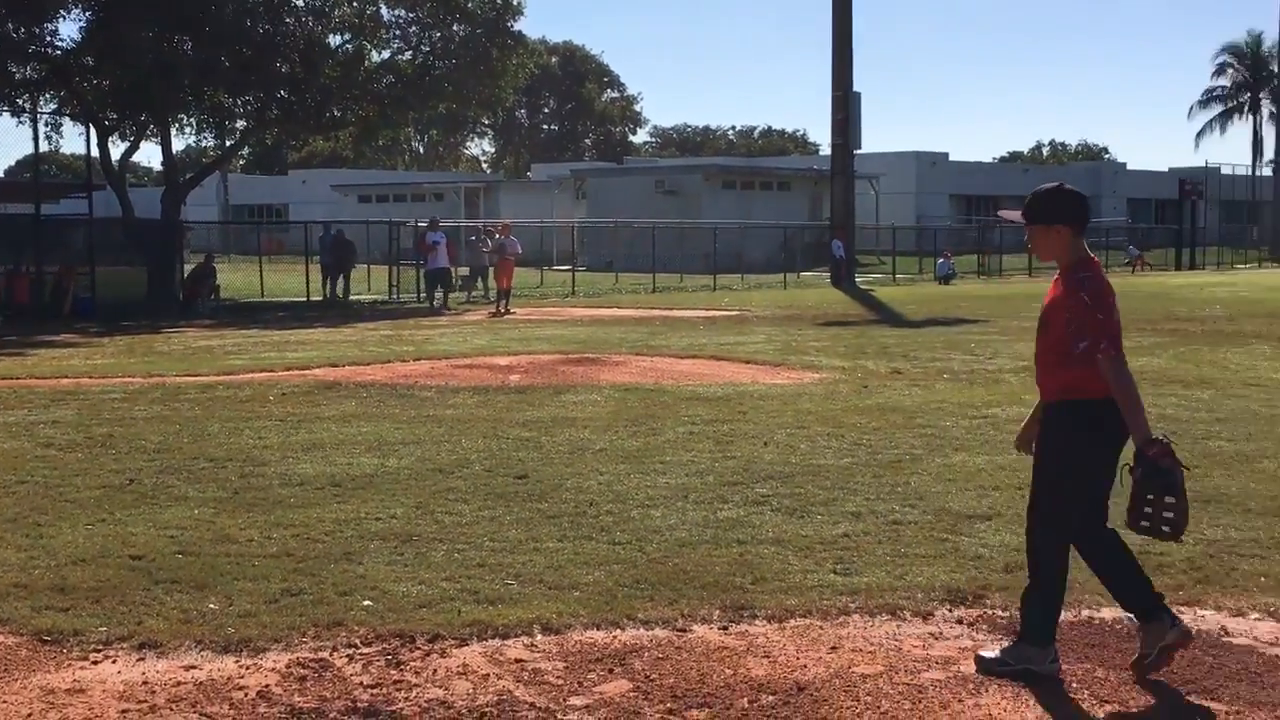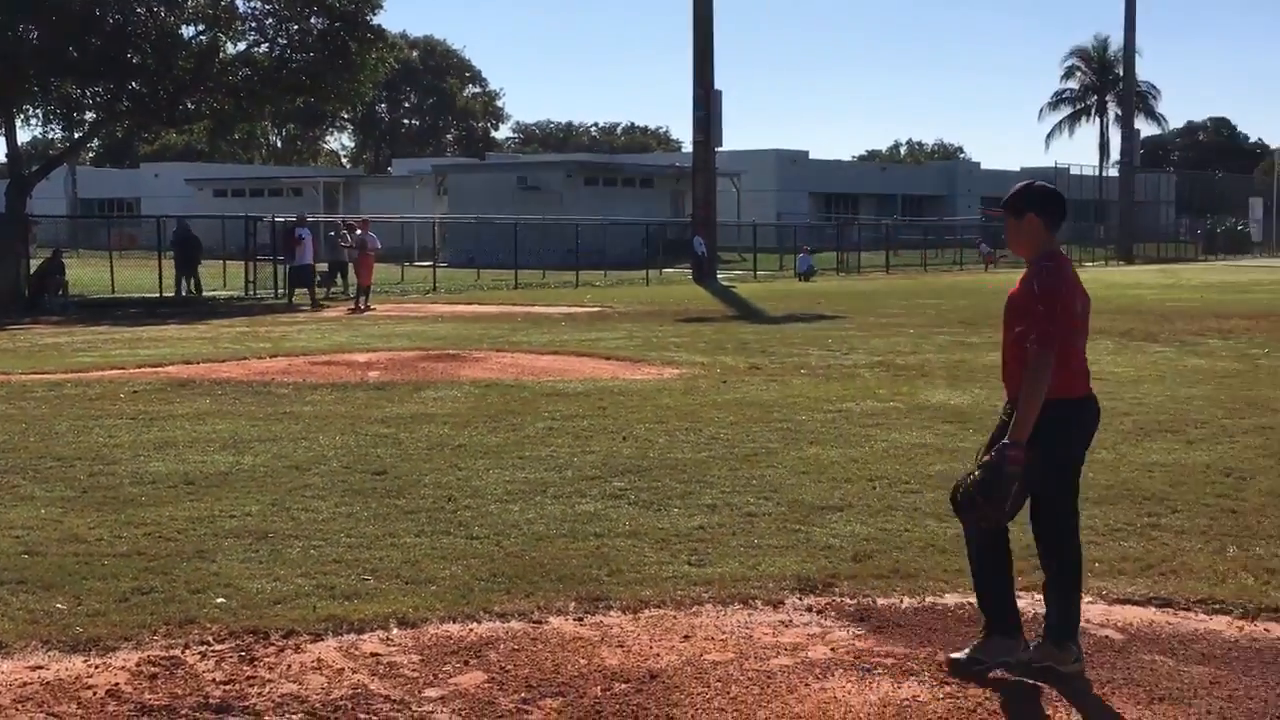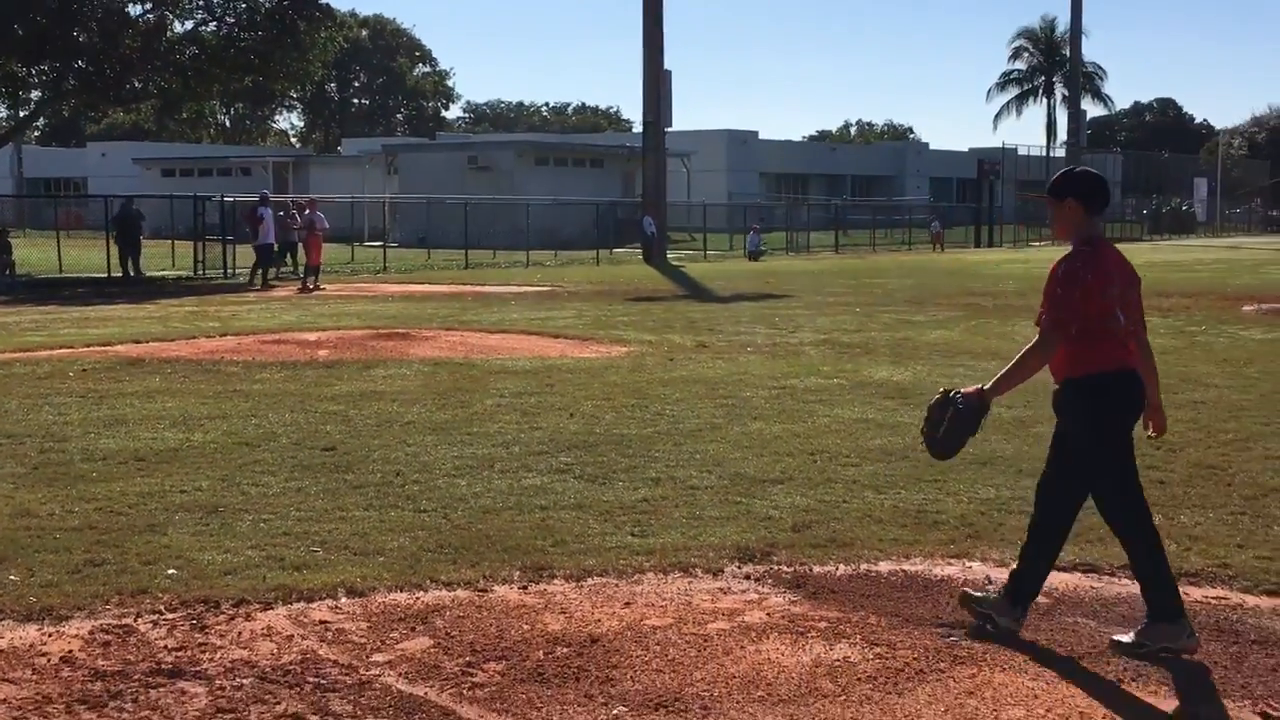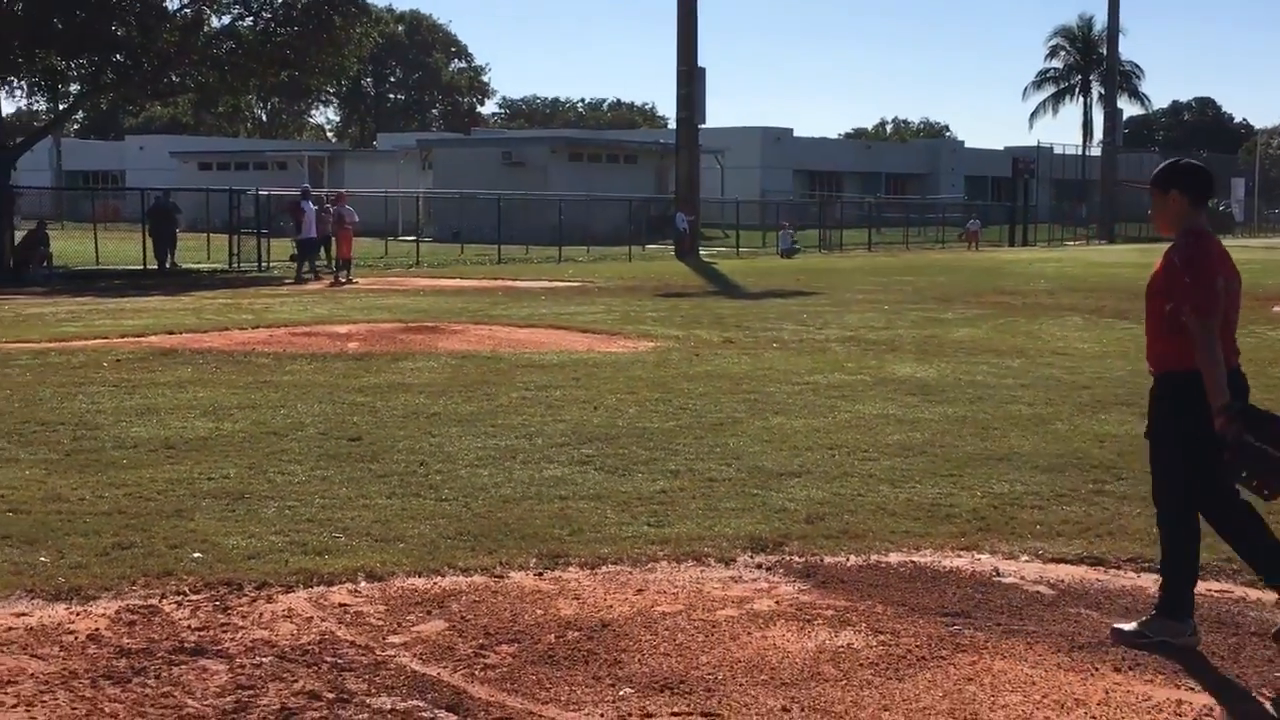
dt=0.4s
person 1, frame 1
left shoulder: (1080, 291)
right shoulder: (1078, 280)
left elbow: (1115, 367)
left wrist: (1143, 439)
right wrist: (1037, 417)
left hip: (1080, 420)
right hip: (1092, 414)
left knee: (1049, 529)
right knee: (1088, 526)
left ankle: (1035, 647)
right ankle: (1158, 621)
person 1, frame 2
left shoulder: (1039, 282)
right shoulder: (1060, 277)
left elbow: (1040, 368)
left wrist: (1015, 439)
right wrist: (1013, 423)
left hip: (1047, 419)
right hip: (1068, 411)
left knee: (983, 519)
right knee: (1055, 530)
left ankle: (1002, 637)
right ankle: (1061, 641)
person 1, frame 3
left shoulder: (1075, 267)
right shoulder: (1118, 264)
left elbow: (1049, 344)
right elbow: (1139, 339)
left wrist: (992, 391)
right wrist: (1152, 399)
left hip: (1090, 396)
right hip: (1119, 390)
left knee: (1125, 510)
right knee: (1055, 500)
left ankle: (1169, 621)
right ankle: (1012, 602)
person 1, frame 4
left shoulder: (1184, 257)
right shoulder: (1216, 254)
left elbow: (1200, 333)
left wrist: (1219, 408)
left hip: (1184, 391)
right hip: (1223, 386)
left knee: (1176, 502)
right knee: (1220, 501)
left ankle: (1174, 618)
